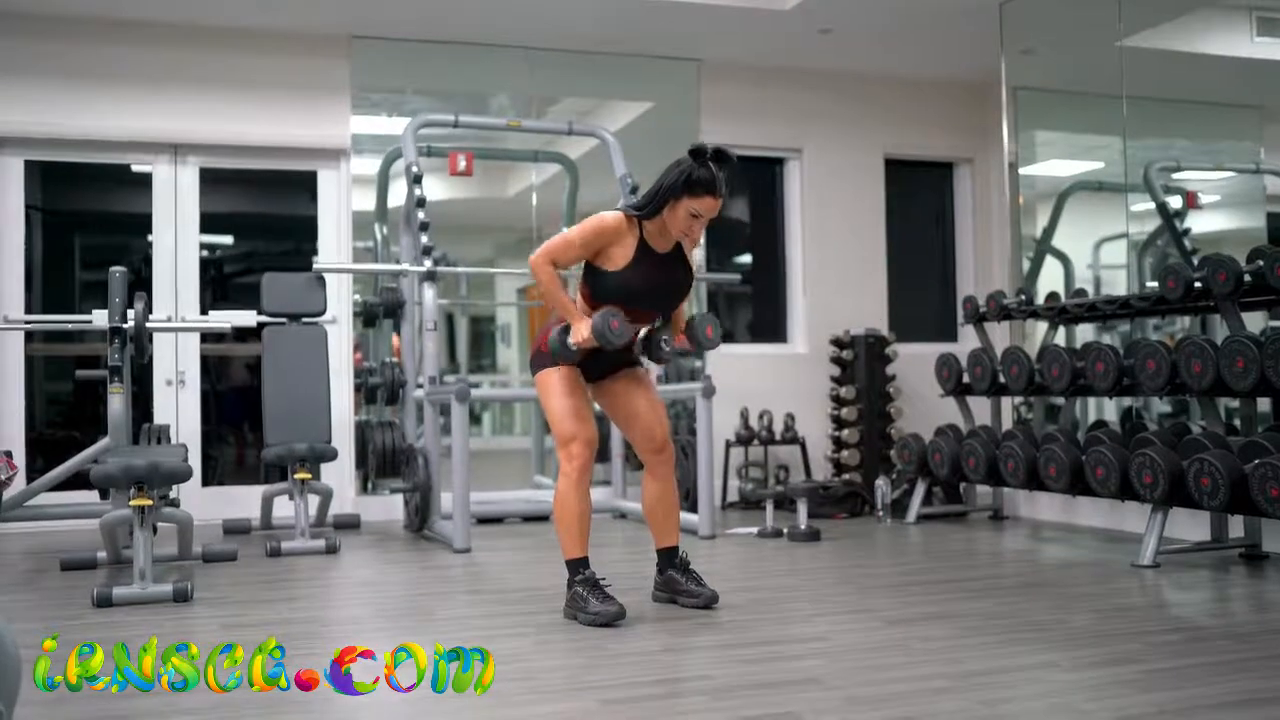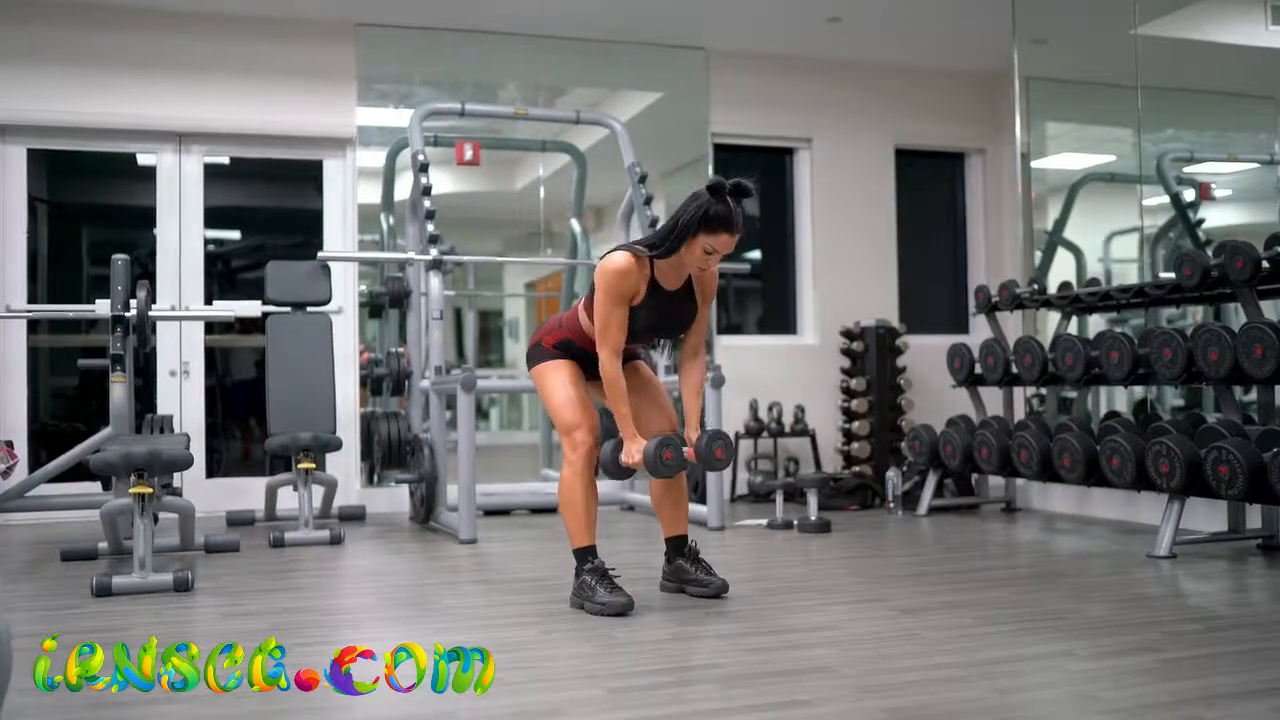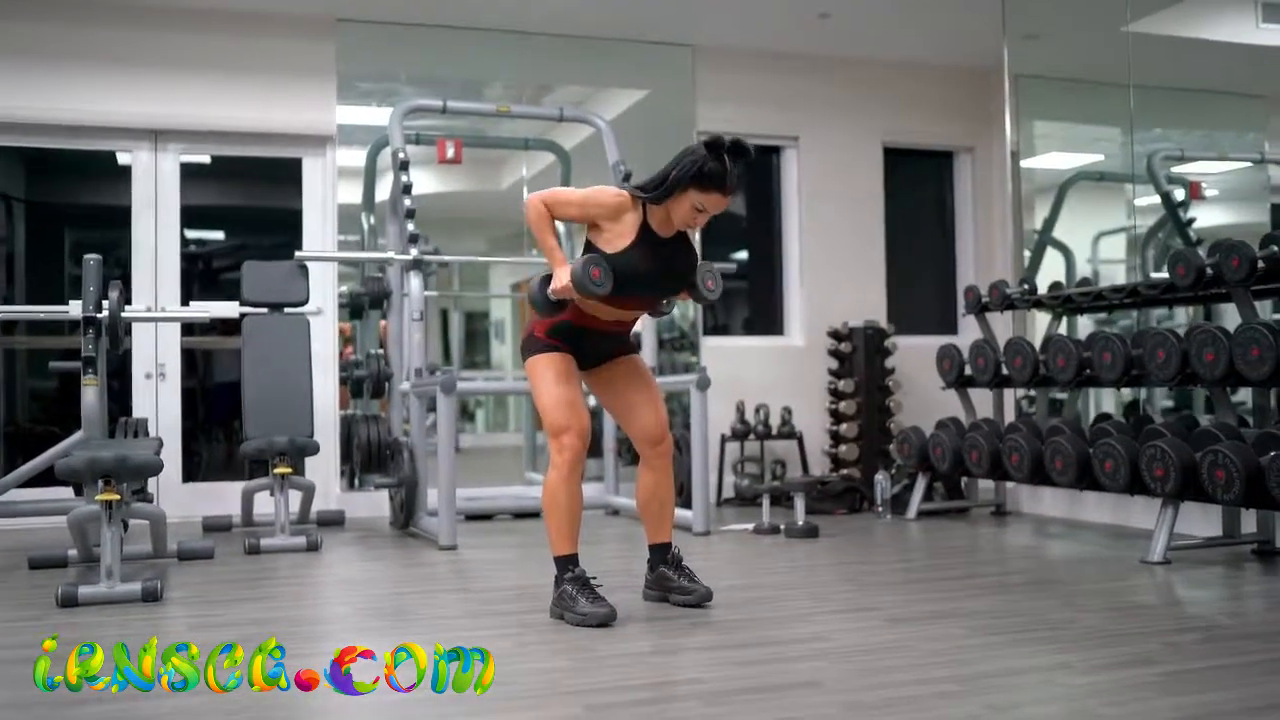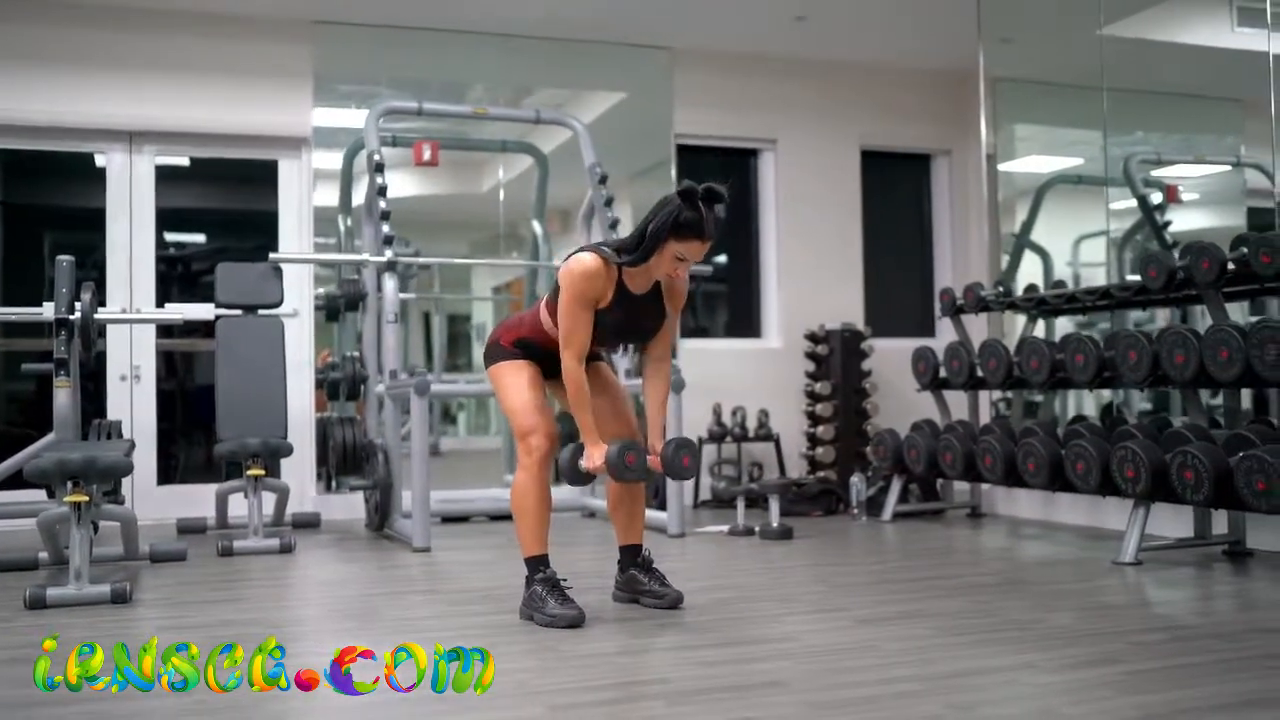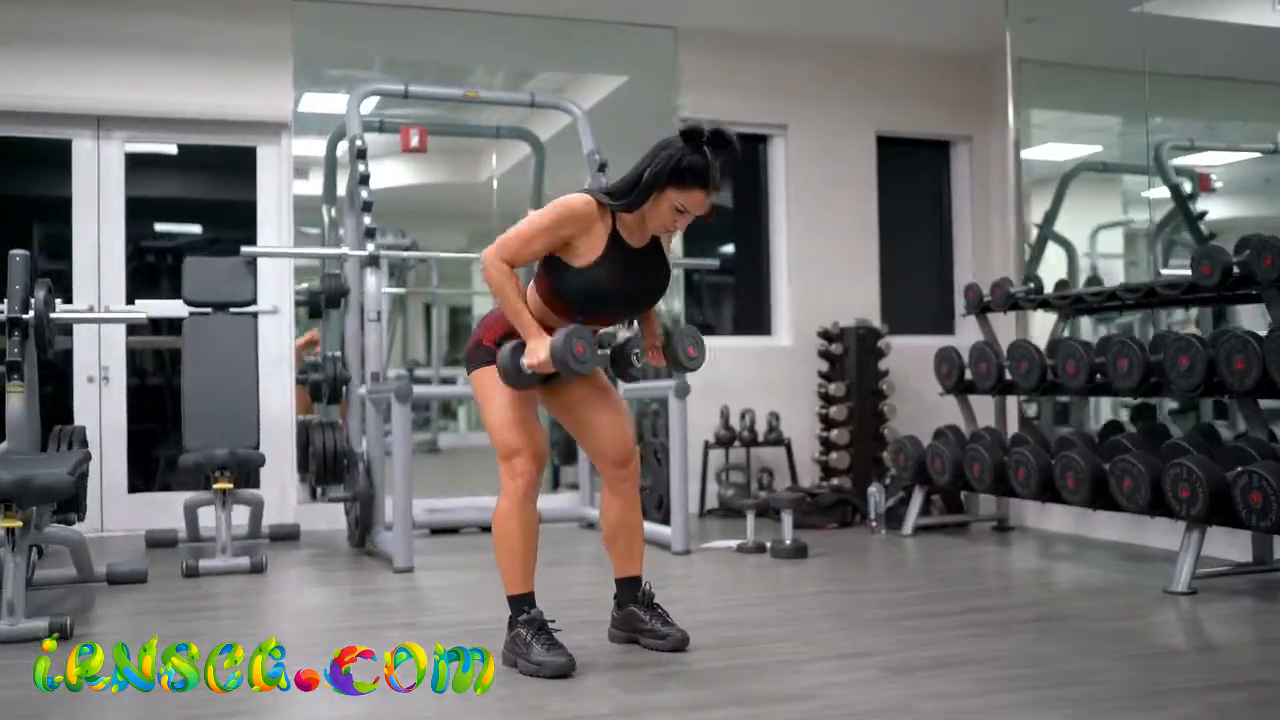
dt=1s
person 1, frame 1
left shoulder: (688, 239)
right shoulder: (612, 227)
right elbow: (541, 263)
left wrist: (680, 326)
right wrist: (577, 320)
left hip: (619, 353)
right hip: (566, 349)
left knee: (660, 450)
right knee: (579, 450)
left ankle: (669, 570)
right ankle: (579, 583)
person 1, frame 2
left shoulder: (705, 278)
right shoulder: (622, 267)
left elbow: (693, 355)
right elbow: (607, 356)
left wrist: (694, 428)
right wrist: (629, 435)
left hip: (620, 354)
right hip: (562, 349)
left knee: (670, 440)
right knee: (583, 440)
left ankle: (678, 559)
right ankle: (587, 574)
person 1, frame 3
left shoulder: (685, 223)
right shoulder: (615, 206)
right elbow: (536, 203)
left wrist: (679, 287)
right wrist: (560, 266)
left hip: (614, 342)
right hip: (558, 334)
left knee: (658, 441)
right knee: (570, 442)
left ankle: (662, 566)
right ankle: (567, 582)
person 1, frame 4
left shoulder: (673, 284)
right shoulder: (589, 269)
left elbow: (657, 360)
right elbow: (570, 362)
left wrist: (655, 437)
right wrist: (591, 440)
left hip: (581, 353)
right hip: (519, 348)
left knee: (629, 447)
right knee: (538, 445)
left ankle: (632, 568)
right ankle: (538, 583)
person 1, frame 5
left shoulder: (660, 232)
right shoulder: (580, 213)
right elbow: (494, 260)
left wrist: (651, 338)
right wrist: (534, 339)
right hip: (506, 346)
left knee: (623, 460)
right knee: (524, 465)
left ankle: (630, 605)
right ankle: (522, 625)
